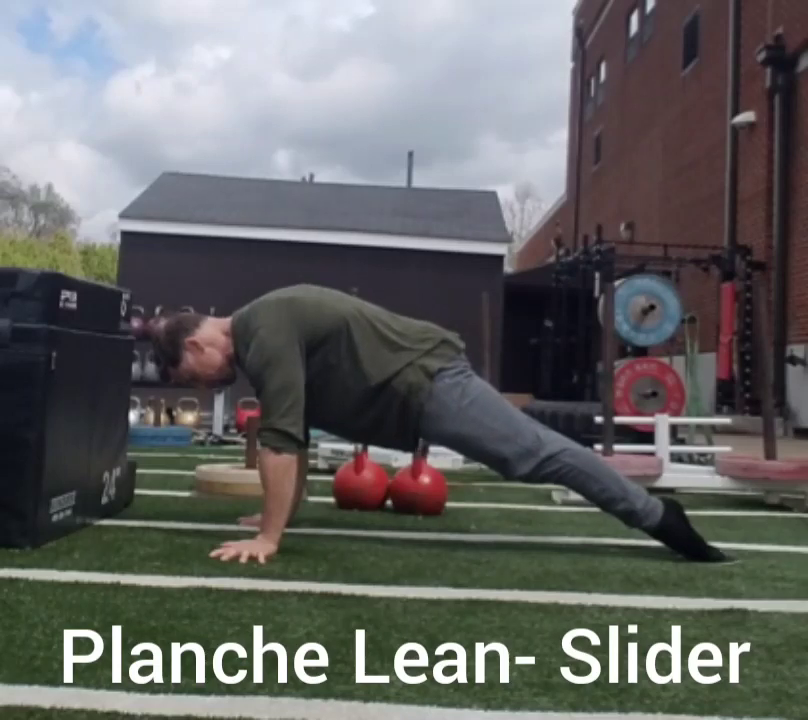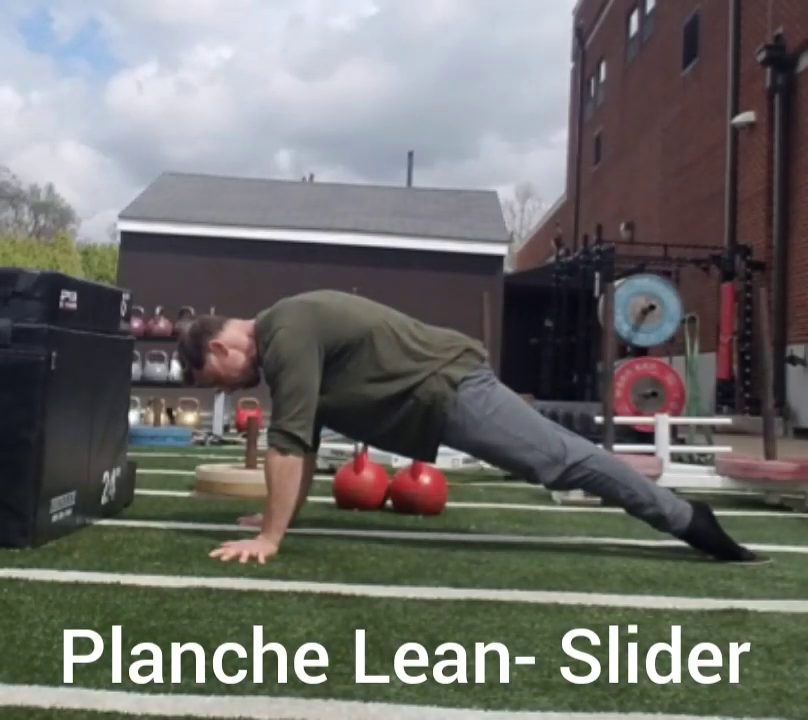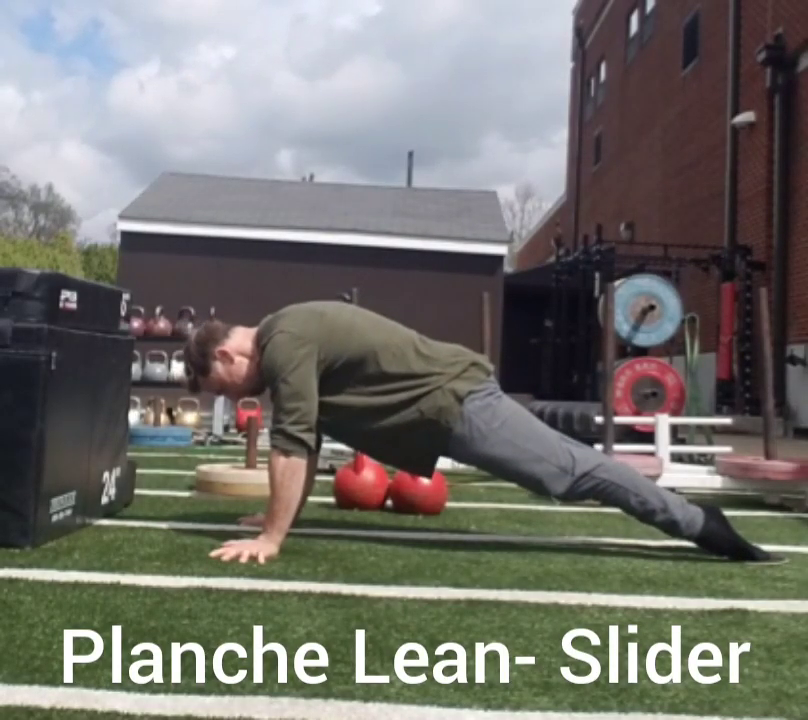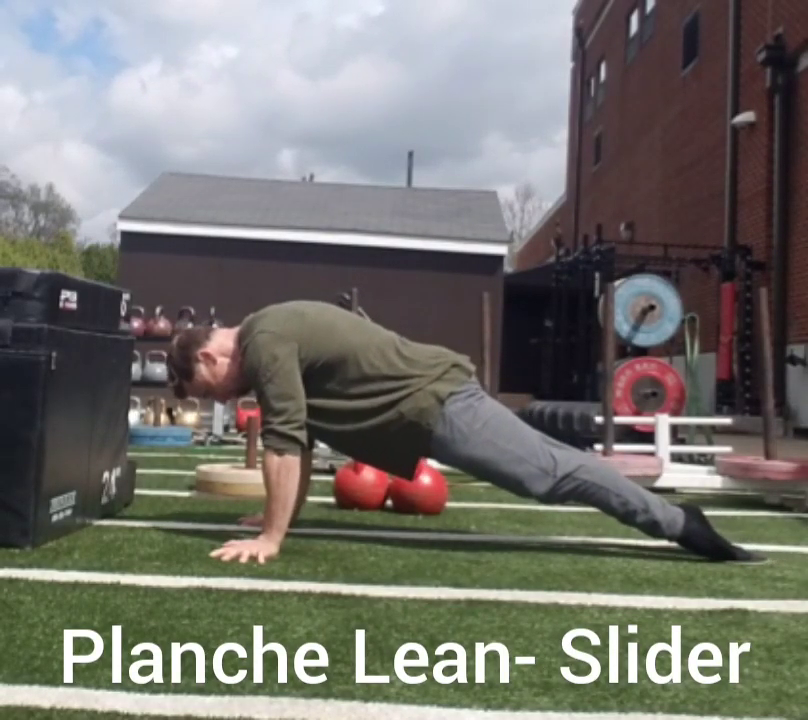
dt=1s
person 1, frame 1
left shoulder: (265, 336)
right shoulder: (261, 331)
left elbow: (279, 441)
right elbow: (294, 435)
left wrist: (267, 538)
right wrist: (280, 513)
left hip: (427, 381)
right hip: (420, 381)
left knee: (541, 455)
right knee: (538, 454)
left ankle: (659, 518)
right ankle: (657, 517)
person 1, frame 2
left shoulder: (286, 336)
right shoulder: (283, 333)
left elbow: (288, 442)
right elbow: (306, 439)
left wrist: (269, 537)
right wrist: (282, 514)
left hip: (449, 388)
right hip: (442, 388)
left knee: (566, 462)
right knee: (563, 459)
left ankle: (687, 521)
right ankle: (687, 521)
person 1, frame 3
left shoulder: (284, 344)
right shoulder: (287, 334)
left elbow: (291, 445)
right elbow: (307, 440)
left wrist: (270, 538)
right wrist: (280, 514)
left hip: (455, 401)
right hip: (450, 396)
left knee: (573, 472)
right knee: (571, 466)
left ankle: (701, 525)
right ankle: (700, 525)
person 1, frame 4
left shoulder: (262, 346)
right shoulder: (271, 334)
left elbow: (283, 443)
right elbow: (301, 436)
left wrist: (269, 537)
right wrist: (283, 514)
left hip: (434, 404)
right hip: (433, 394)
left knee: (551, 473)
right knee: (549, 465)
left ankle: (679, 524)
right ankle: (678, 524)
